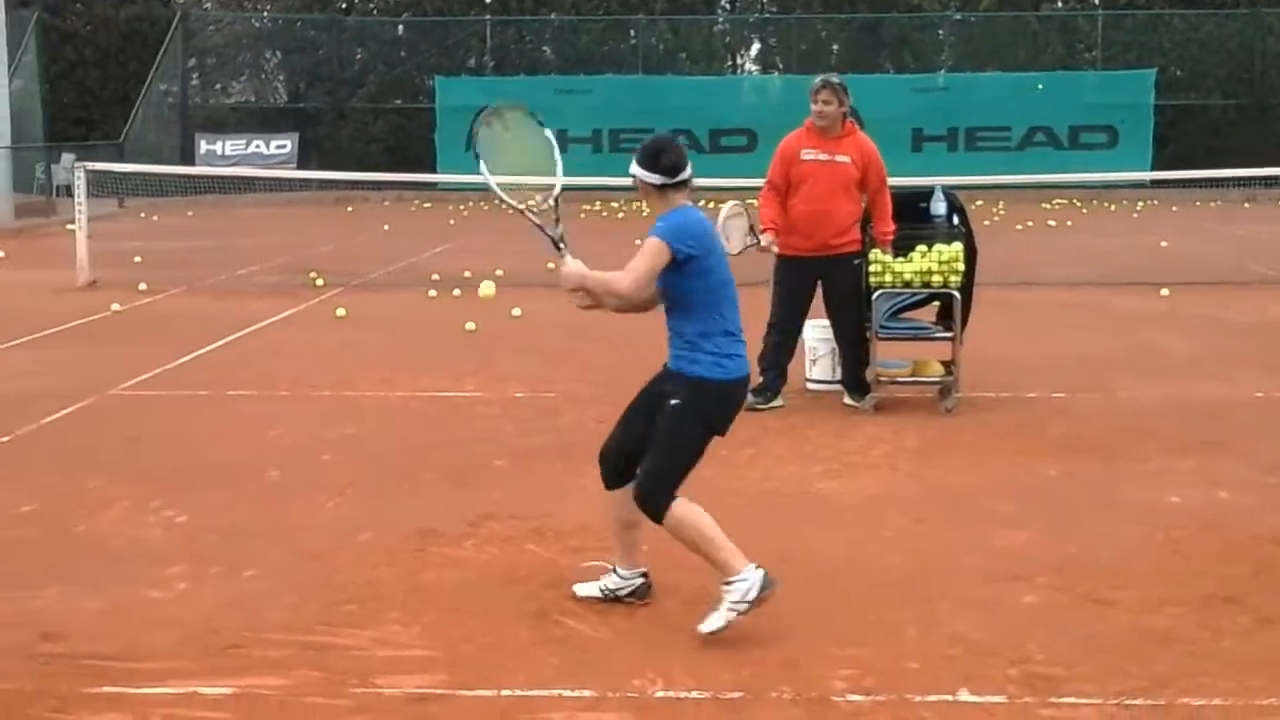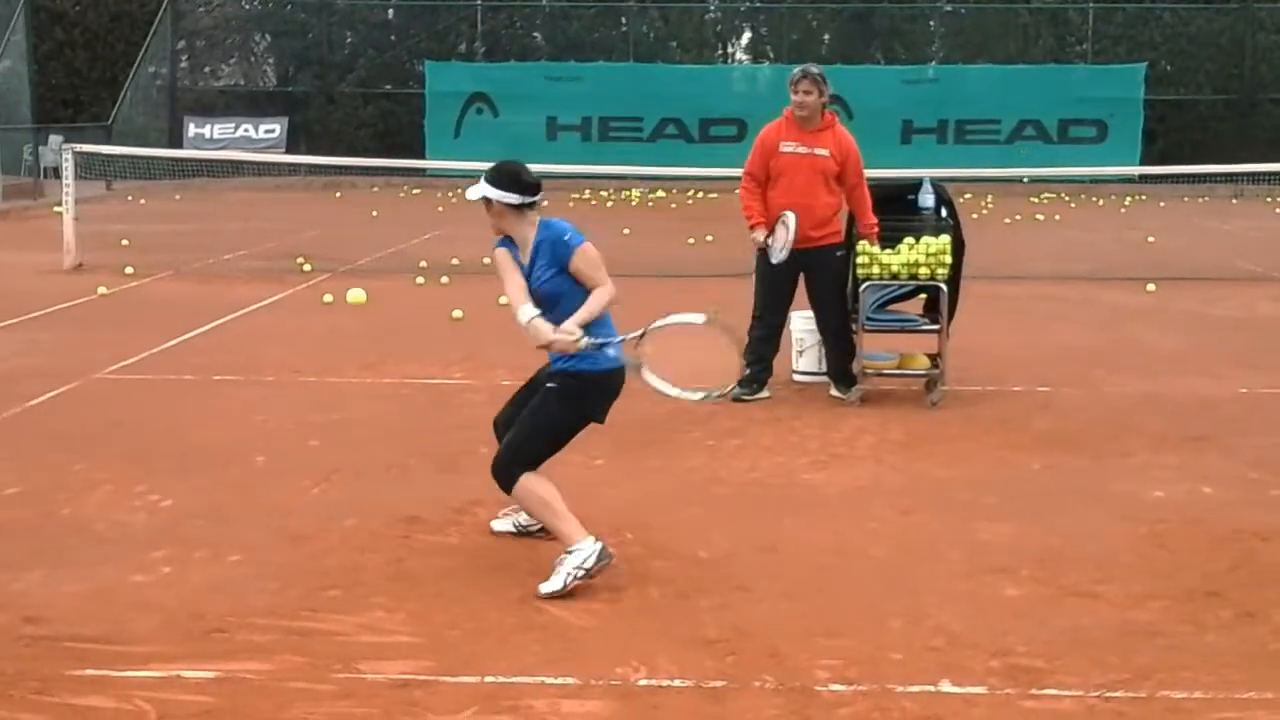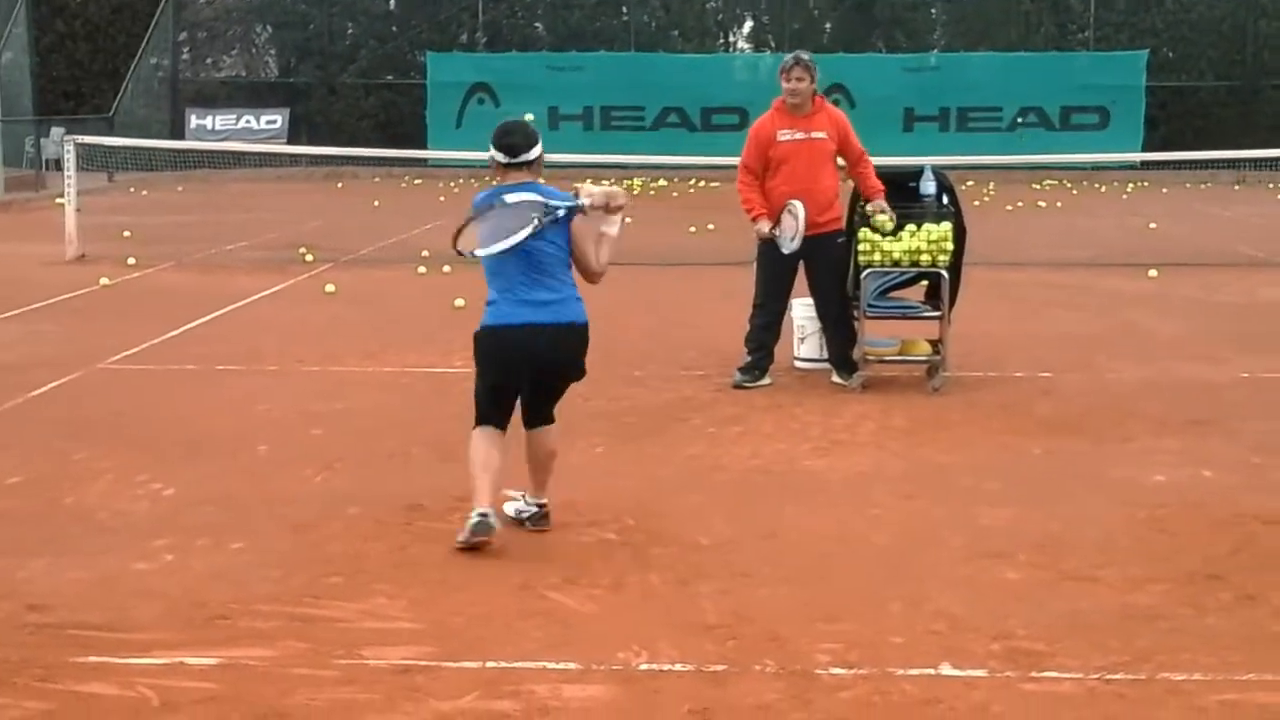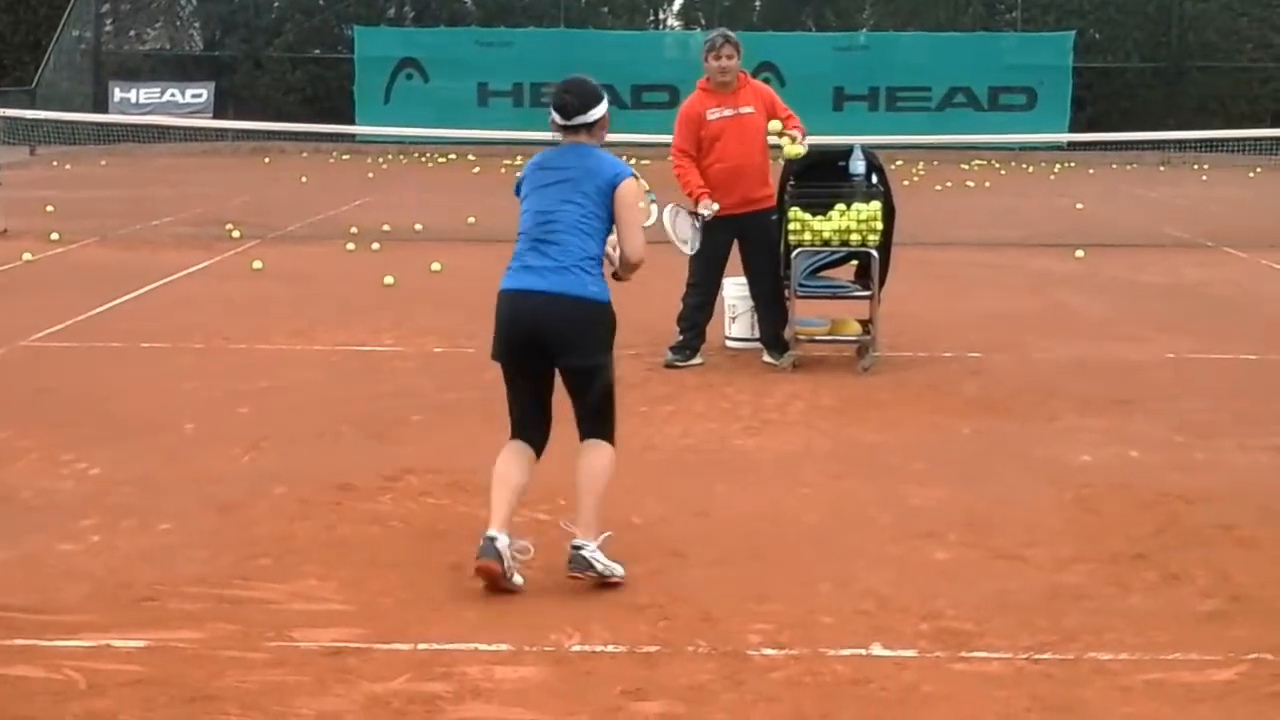
dt=0.5s
person 1, frame 1
left shoulder: (673, 227)
right shoulder: (686, 223)
left elbow: (627, 288)
right elbow: (645, 298)
left wrist: (580, 275)
right wrist: (598, 296)
left hip: (710, 380)
right hip: (688, 371)
left knee: (653, 496)
right knee: (615, 458)
left ankle: (743, 576)
right ankle: (629, 575)
person 1, frame 2
left shoulder: (559, 237)
right shoulder: (505, 248)
left elbow: (606, 289)
right elbow: (516, 294)
left wrist: (577, 323)
right wrist: (535, 323)
left hip: (588, 371)
right hip: (586, 368)
left knee: (508, 464)
right knee: (507, 427)
left ankle: (583, 550)
right ankle: (536, 513)
person 1, frame 3
left shoulder: (483, 204)
right shoulder: (565, 206)
right elbow: (594, 272)
left wrist: (586, 201)
right wrist: (611, 223)
left hip: (505, 332)
right hip: (567, 331)
left knee: (489, 423)
right knee: (539, 412)
left ankle: (482, 513)
right ankle: (537, 503)
person 1, frame 4
left shoulder: (532, 170)
right shoulder: (617, 175)
right elbow: (635, 255)
right wrist: (614, 270)
left hip: (517, 303)
right hip: (579, 310)
left knee: (526, 434)
right knee: (597, 432)
left ankle: (496, 539)
right ankle: (586, 546)
person 2, frame 1
left shoulder: (862, 146)
right shoulder: (792, 144)
left elbow: (879, 194)
right elbow: (772, 190)
left wrist: (884, 239)
right wrist: (768, 227)
left hip: (844, 253)
right hip: (793, 252)
left knee: (850, 326)
right knee: (783, 323)
left ankle: (856, 387)
right ankle: (769, 388)
person 2, frame 2
left shoulder: (841, 139)
right shoulder: (771, 135)
left elbow: (856, 188)
right elbow: (751, 182)
left wrist: (869, 233)
right wrist: (757, 224)
left hip: (826, 245)
left knee: (834, 317)
right knee: (766, 317)
left ankle: (843, 380)
right ankle: (755, 379)
person 2, frame 3
left shoulder: (835, 119)
right shoulder: (765, 126)
left elbow: (858, 160)
right elbow: (748, 176)
left wrist: (875, 194)
right wrist: (758, 216)
left hip: (826, 230)
right hip: (778, 232)
left knee: (834, 303)
right knee: (768, 304)
left ankle: (844, 366)
right ankle: (756, 367)
person 2, frame 4
left shoulder: (760, 93)
right shoulder: (693, 106)
left elbow: (786, 119)
right elbow: (683, 158)
left wrist: (794, 132)
right wrist: (700, 194)
left hip: (759, 207)
right hip: (714, 210)
left knee: (767, 281)
right knee: (702, 283)
left ankle: (775, 345)
right ankle: (688, 346)
